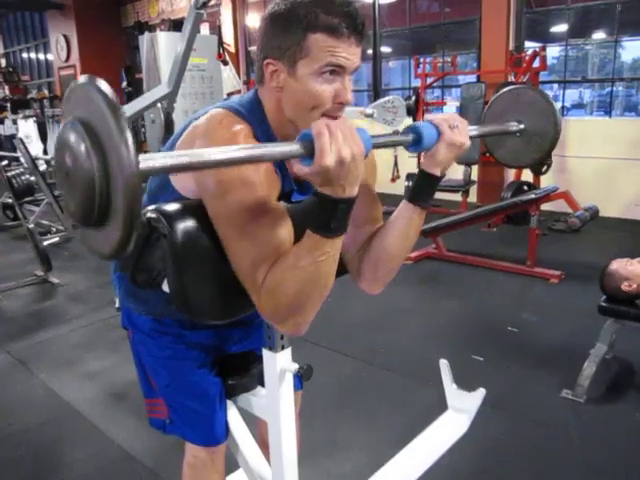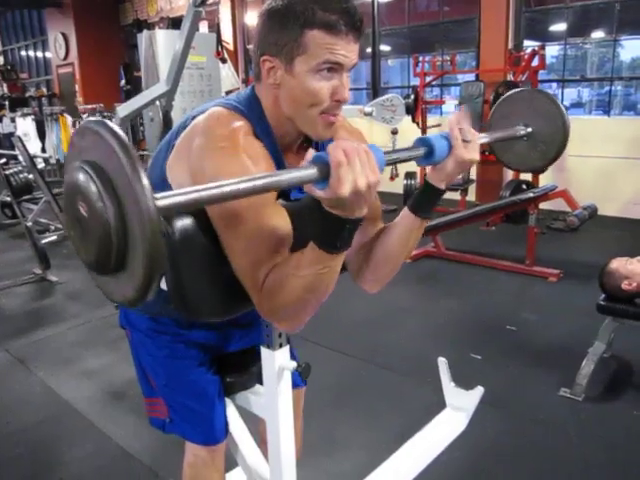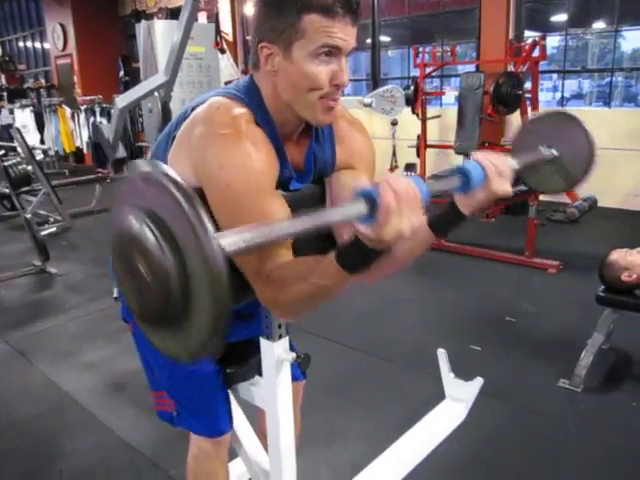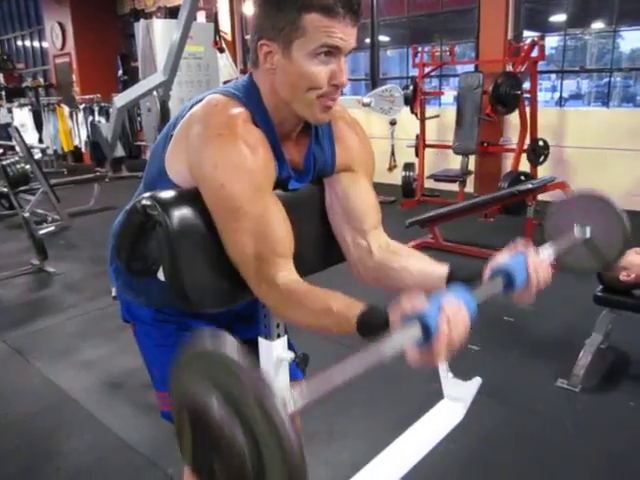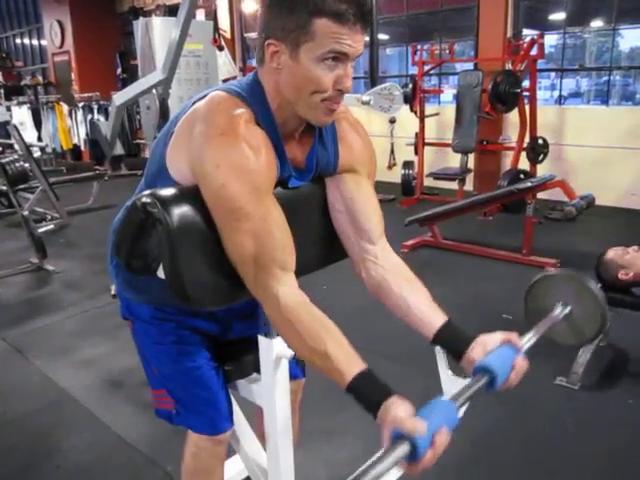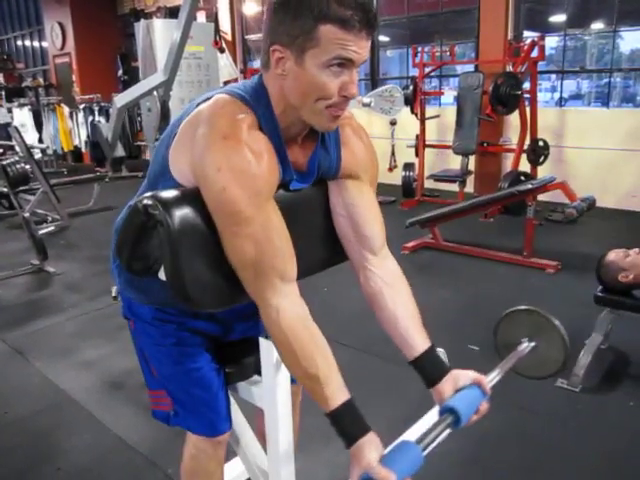
dt=0.3s
person 1, frame 1
left shoulder: (339, 143)
right shoulder: (229, 144)
left elbow: (371, 276)
right elbow: (288, 314)
left wrist: (428, 178)
right wrist: (336, 200)
left hip: (239, 292)
right hip: (166, 305)
right knee: (208, 437)
person 1, frame 2
left shoulder: (342, 142)
right shoulder: (229, 145)
left elbow: (369, 274)
right elbow: (285, 311)
left wrist: (433, 189)
right wrist: (343, 219)
left hip: (238, 290)
right hip: (167, 303)
left knee: (286, 394)
right knee: (208, 436)
person 1, frame 3
left shoulder: (343, 133)
right shoulder: (231, 137)
left elbow: (357, 255)
right elbow: (279, 288)
left wrist: (458, 210)
right wrist: (372, 246)
left knee: (285, 385)
right knee: (212, 427)
person 1, frame 4
left shoulder: (341, 134)
right shoulder: (228, 137)
left elbow: (369, 252)
right elbow: (277, 286)
left wrist: (474, 277)
right wrist: (388, 323)
left hip: (237, 281)
person 1, frame 5
left shoulder: (343, 136)
right shoulder: (229, 137)
left elbow: (373, 255)
right elbow: (279, 291)
left wrist: (461, 343)
right wrist: (380, 401)
left hip: (239, 279)
right hip: (163, 290)
left knee: (286, 382)
right knee: (211, 426)
person 1, frame 6
left shoulder: (347, 141)
right shoulder: (233, 142)
left elbow: (375, 262)
right elbow: (278, 298)
left wrist: (438, 373)
right wrist: (356, 435)
left hip: (238, 279)
right hip: (164, 288)
left knee: (285, 383)
right knee: (210, 427)
